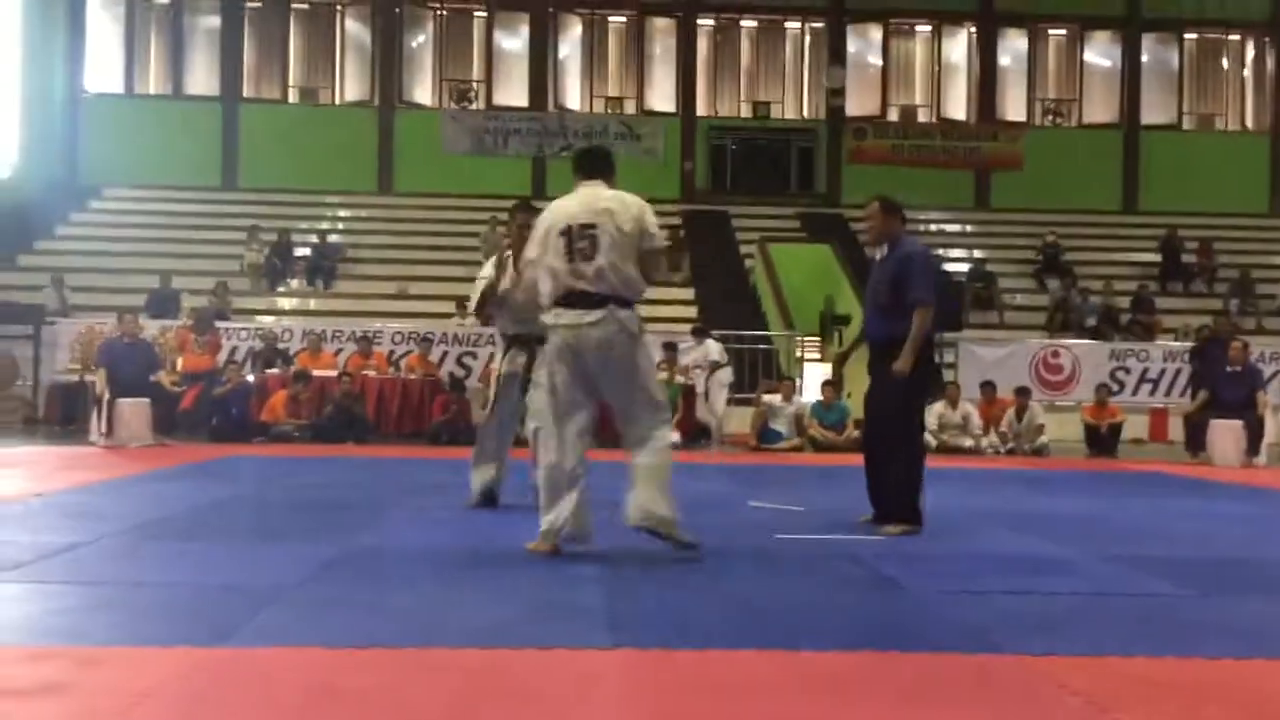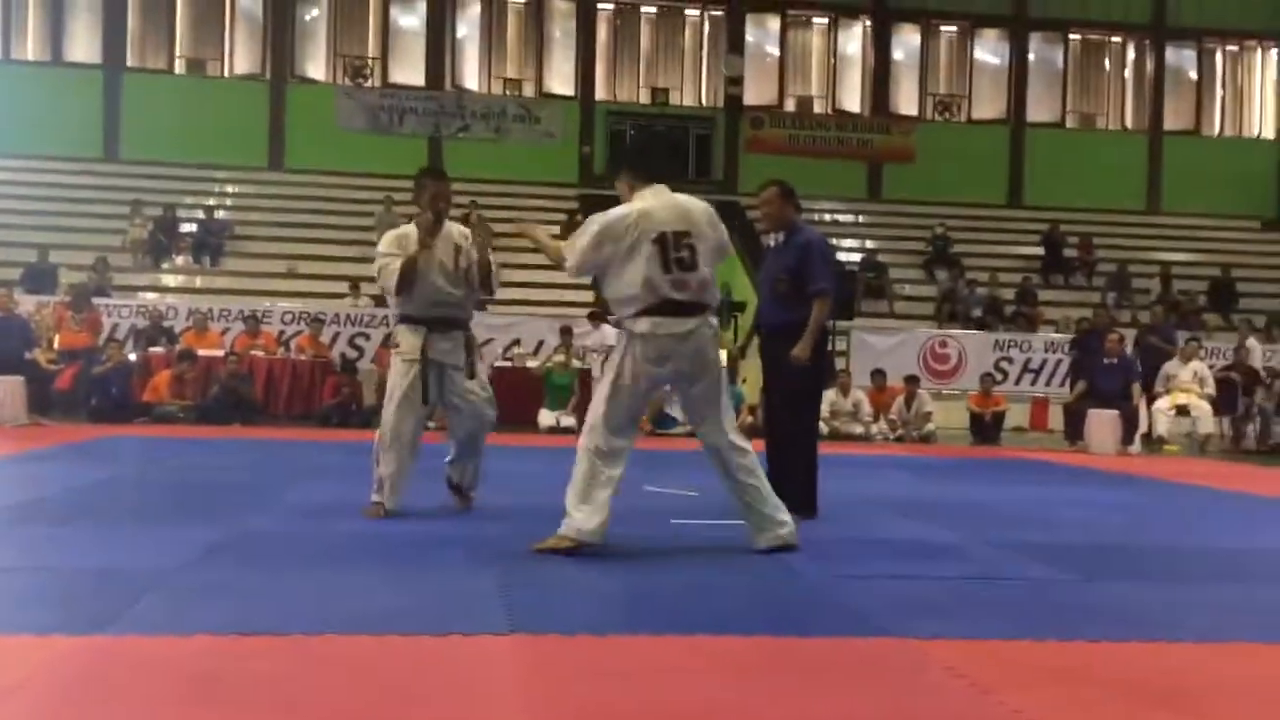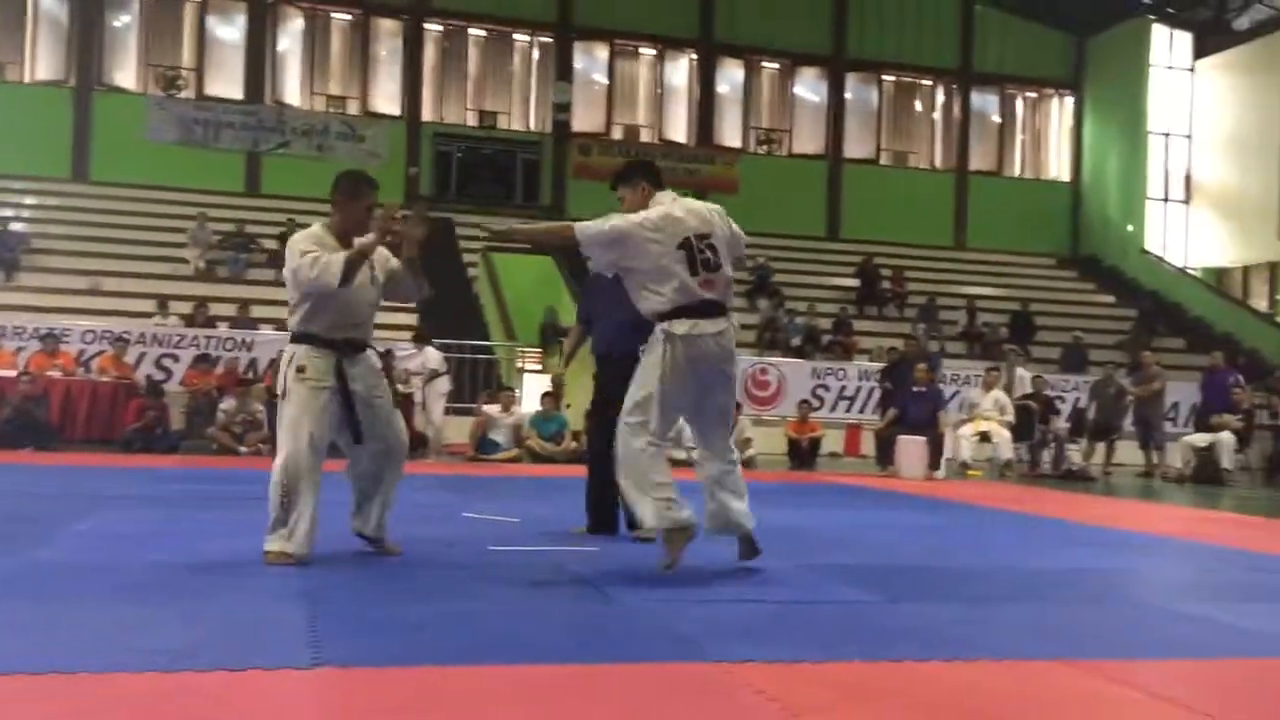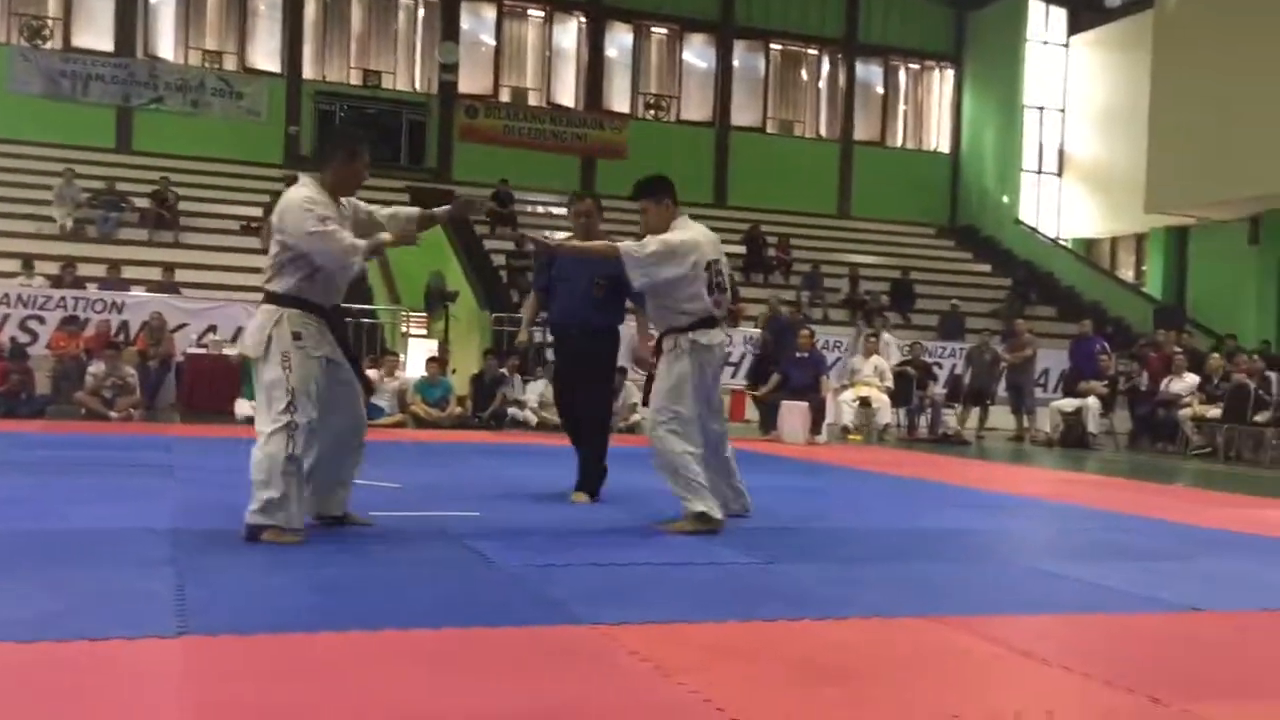
dt=0.7s
person 1, frame 1
left shoulder: (551, 214)
right shoulder: (632, 207)
left elbow: (533, 284)
right elbow: (655, 269)
left hip: (565, 326)
right hip: (615, 325)
left knee: (563, 436)
right knee: (649, 426)
left ankle: (554, 531)
right ankle: (653, 510)
person 1, frame 2
left shoulder: (617, 219)
right shoulder: (701, 210)
left elbow: (570, 263)
right elbow: (719, 253)
left wrist: (538, 236)
left hip: (649, 335)
right hip: (699, 332)
left knee: (604, 433)
right knee: (723, 436)
left ankle: (579, 529)
right ankle: (775, 528)
person 1, frame 3
left shoulder: (640, 227)
right shoulder: (711, 212)
left elbow: (569, 235)
right elbow: (739, 256)
left wrist: (509, 232)
left hip: (678, 339)
right hip: (720, 333)
left knee: (637, 432)
right knee: (717, 439)
left ankle: (675, 522)
right ankle: (739, 525)
person 1, frame 4
left shoulder: (673, 245)
right shoulder: (705, 236)
left elbow: (614, 251)
left wrist: (559, 246)
left hip: (689, 346)
right hip: (708, 340)
left knee: (666, 428)
right knee: (708, 428)
left ankle: (703, 511)
right ankle: (731, 500)
person 2, frame 1
right shoulder: (497, 266)
right elbow: (480, 309)
right wrist: (498, 275)
left hip: (543, 352)
right hip: (511, 353)
right knee: (496, 424)
right ankle: (485, 488)
person 2, frame 2
left shoulder: (463, 238)
right shoulder: (396, 239)
left elbow: (483, 289)
right elbow: (396, 287)
left wrist: (483, 256)
right wrist: (421, 247)
left hip: (457, 341)
right hip: (414, 340)
left knee: (478, 414)
right knee: (399, 420)
left ankle: (460, 478)
right ankle: (383, 496)
person 2, frame 3
left shoulder: (373, 251)
right shoulder: (305, 244)
left elbow: (412, 292)
right elbow: (330, 277)
left wrist: (410, 254)
right wrist: (372, 241)
left hip: (358, 362)
right hip: (313, 362)
left knee: (388, 444)
right knee: (301, 453)
left ankle: (370, 524)
right ankle: (283, 541)
person 2, frame 4
left shoulder: (342, 206)
right shoulder: (301, 202)
left elbow: (391, 219)
right elbow: (340, 254)
left wrist: (447, 212)
right wrist: (385, 240)
left hip: (319, 326)
right hip: (290, 326)
left knee: (346, 419)
right knee: (291, 420)
left ankle: (329, 505)
right ankle: (268, 518)
person 3, frame 1
left shoulder: (914, 255)
right shoulder: (885, 259)
left elbow: (923, 310)
left wrist: (908, 357)
left hip: (907, 361)
right hip: (883, 358)
left knee: (903, 437)
right knee: (875, 436)
left ankle: (906, 515)
right ankle: (884, 511)
person 3, frame 2
left shoulder: (812, 243)
right shoulder: (775, 249)
left elbow: (823, 298)
left wrist: (808, 344)
right wrist: (748, 339)
left hip: (798, 349)
right hip: (774, 345)
left knee: (797, 427)
right knee: (776, 425)
left ankle: (800, 502)
right ankle: (780, 496)
person 3, frame 3
right shoulder: (596, 281)
right elbow: (582, 324)
right wrist: (564, 363)
right hip: (608, 373)
right knee: (600, 447)
left ankle: (642, 520)
right ankle: (600, 520)
person 3, frame 4
left shoulder: (617, 256)
right shoulder: (555, 253)
left elbow: (639, 302)
right elbow: (537, 293)
left wrist: (642, 342)
right wrist: (525, 328)
left hip: (600, 343)
right hip: (565, 342)
left knee: (595, 416)
right knee: (570, 414)
left ankle: (587, 485)
right ankle: (591, 474)
